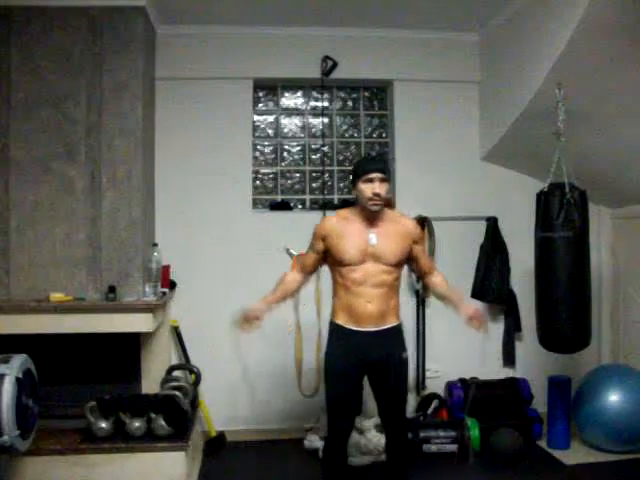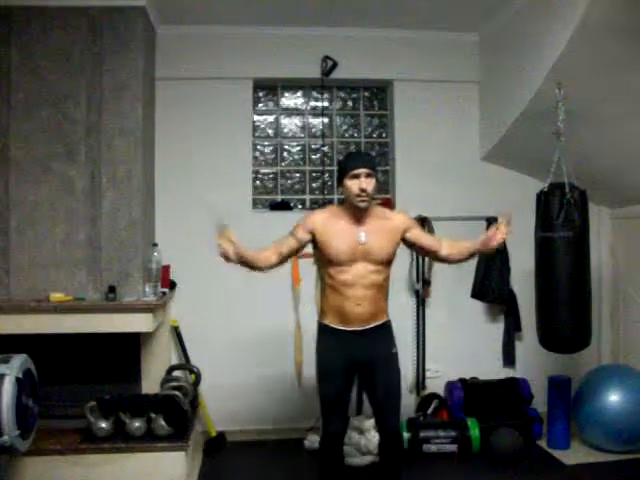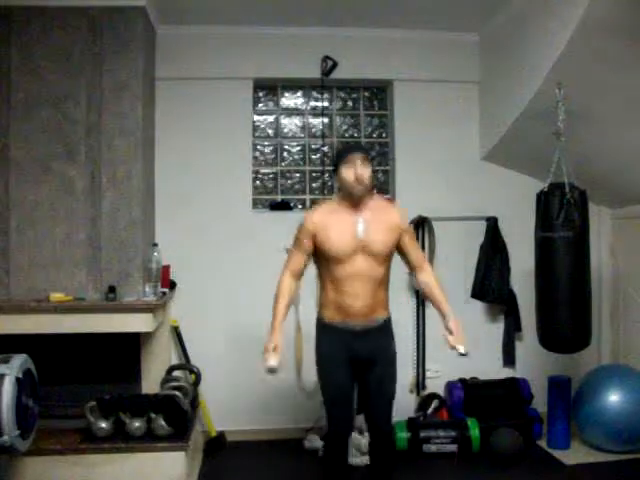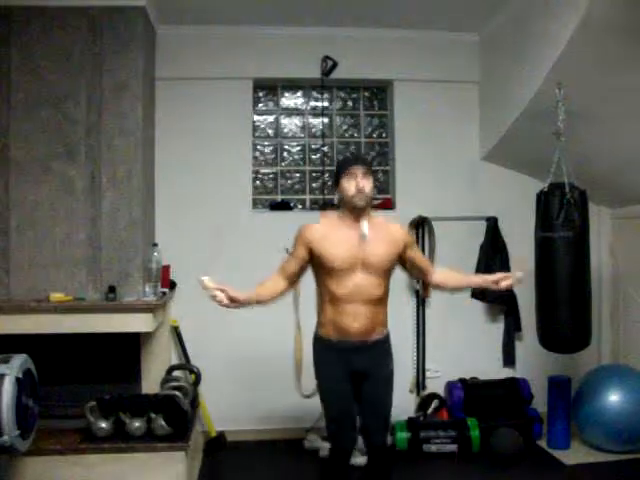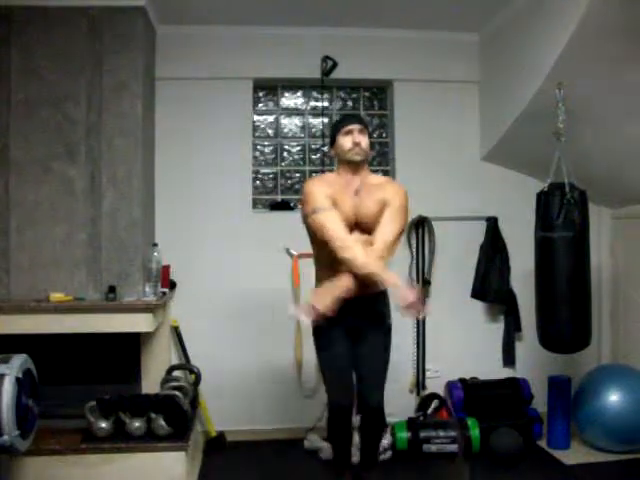
dt=0.3s
person 1, frame 1
left shoulder: (408, 228)
right shoulder: (331, 227)
left elbow: (429, 274)
right elbow: (300, 271)
left wrist: (461, 304)
right wrist: (265, 305)
left hip: (390, 339)
right hip: (344, 339)
left knee: (396, 426)
right knee: (339, 429)
person 1, frame 2
left shoulder: (397, 222)
right shoulder: (318, 222)
left elbow: (442, 249)
right elbow: (273, 255)
left wrist: (482, 244)
right wrist: (239, 254)
left hip: (379, 337)
right hip: (333, 339)
left knee: (390, 426)
right knee: (334, 428)
person 1, frame 3
left shoulder: (395, 219)
right shoulder: (315, 221)
left elbow: (422, 270)
right elbow: (290, 275)
left wrist: (448, 320)
right wrist: (276, 332)
left hip: (379, 334)
right hip: (334, 335)
left knee: (381, 425)
right knee: (340, 425)
person 1, frame 4
left shoulder: (396, 234)
right shoulder: (314, 233)
left elbow: (430, 274)
right elbow: (283, 279)
left wrist: (482, 281)
right wrist: (243, 299)
left hip: (376, 349)
right hip: (331, 350)
left knee: (376, 439)
right knee: (342, 440)
person 1, frame 5
left shoulder: (392, 191)
right shoulder: (318, 188)
left elbow: (380, 252)
right elbow: (342, 247)
left wrist: (337, 290)
right wrist: (396, 284)
left hip: (373, 307)
right hip: (330, 312)
left knee: (371, 401)
right knee: (341, 401)
